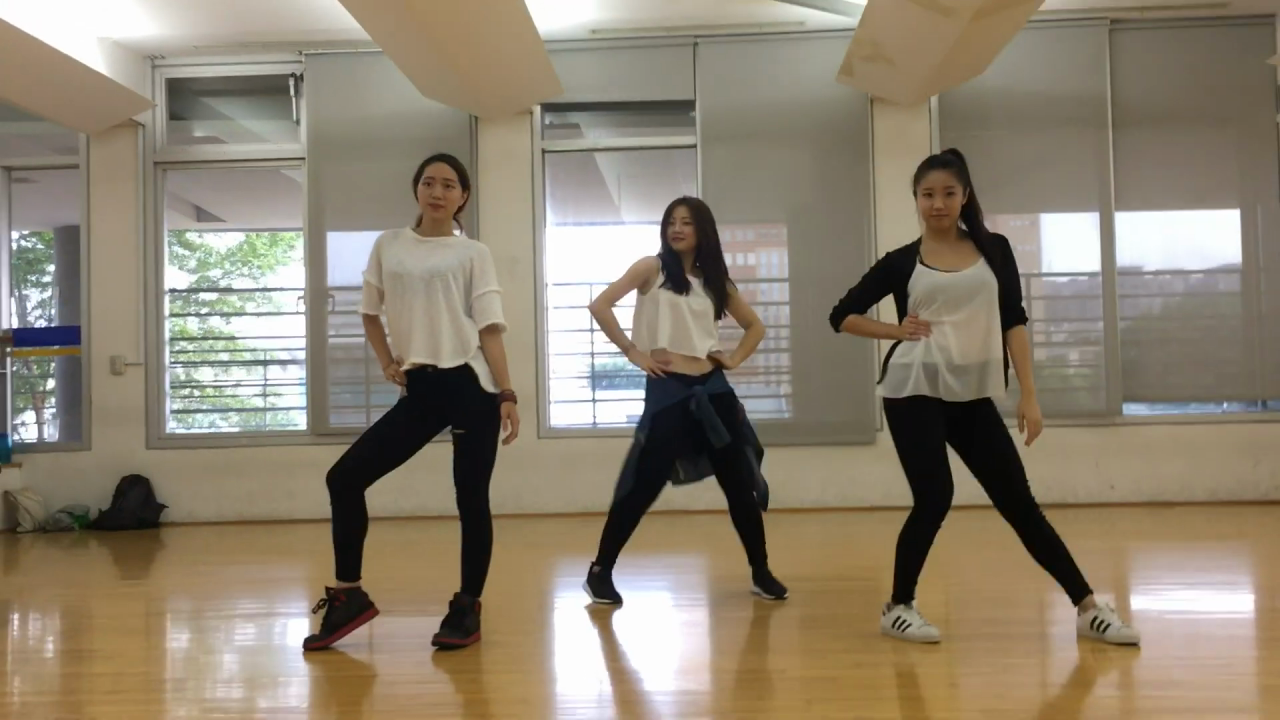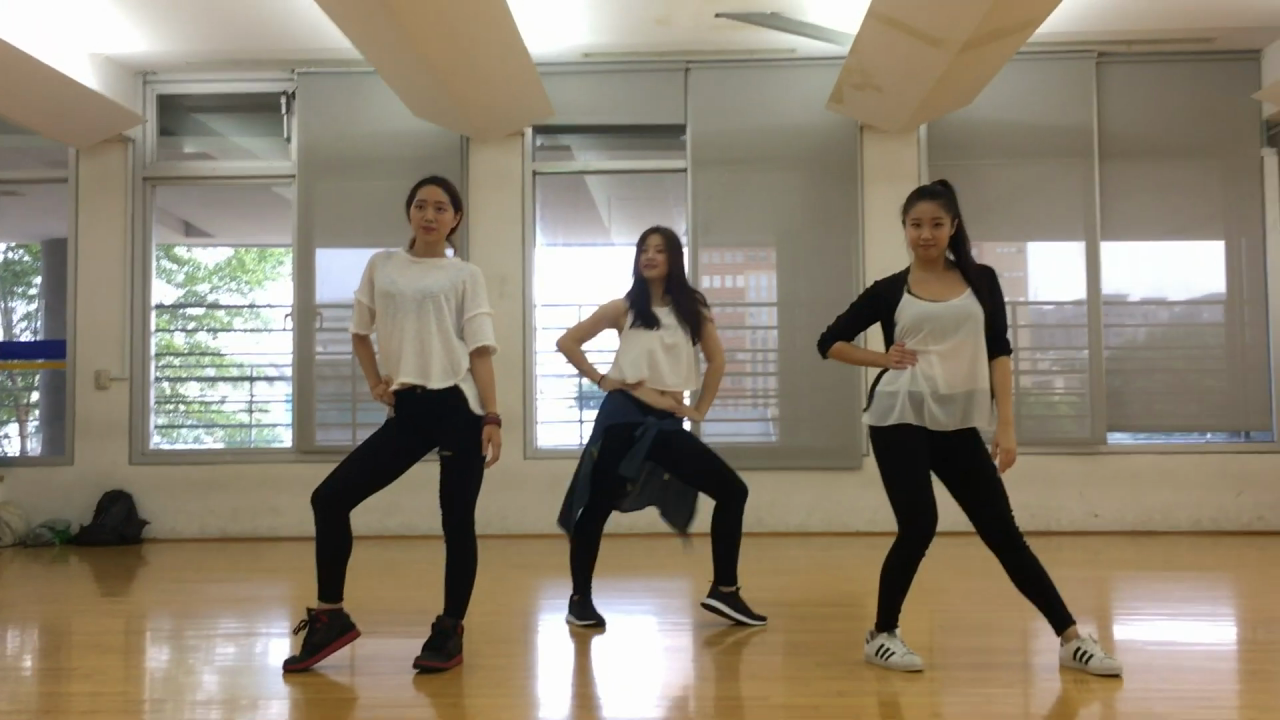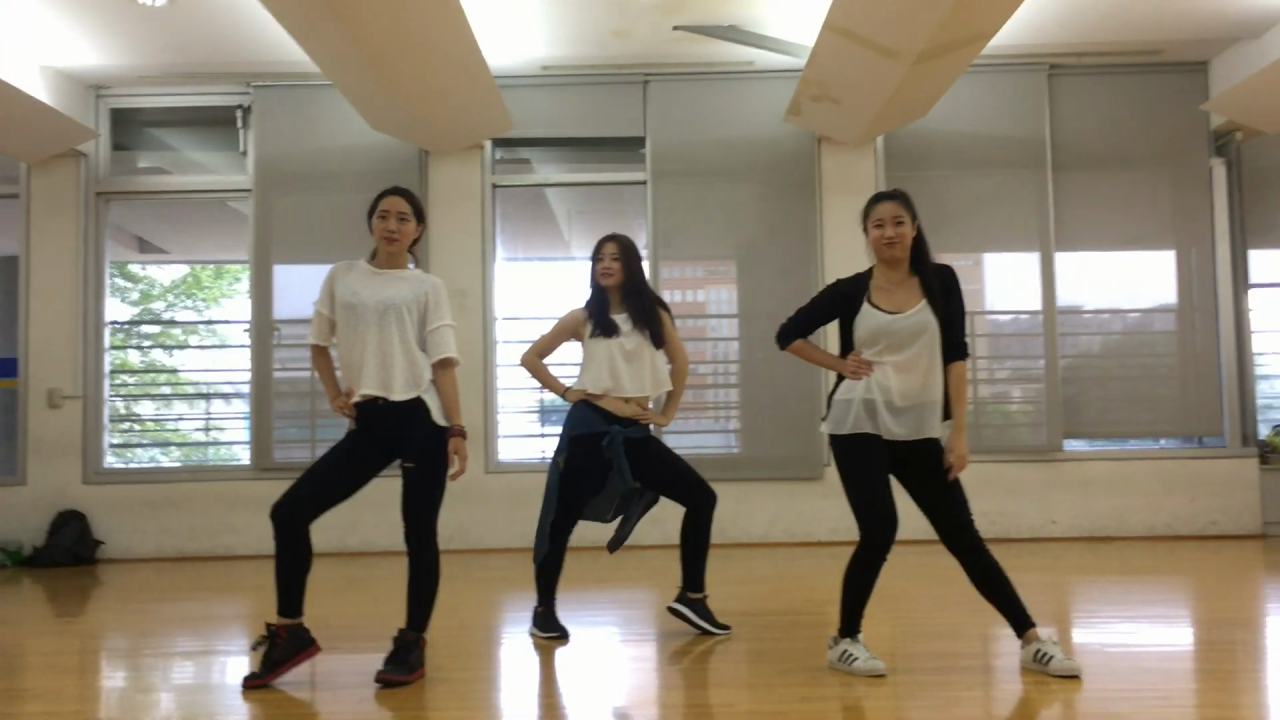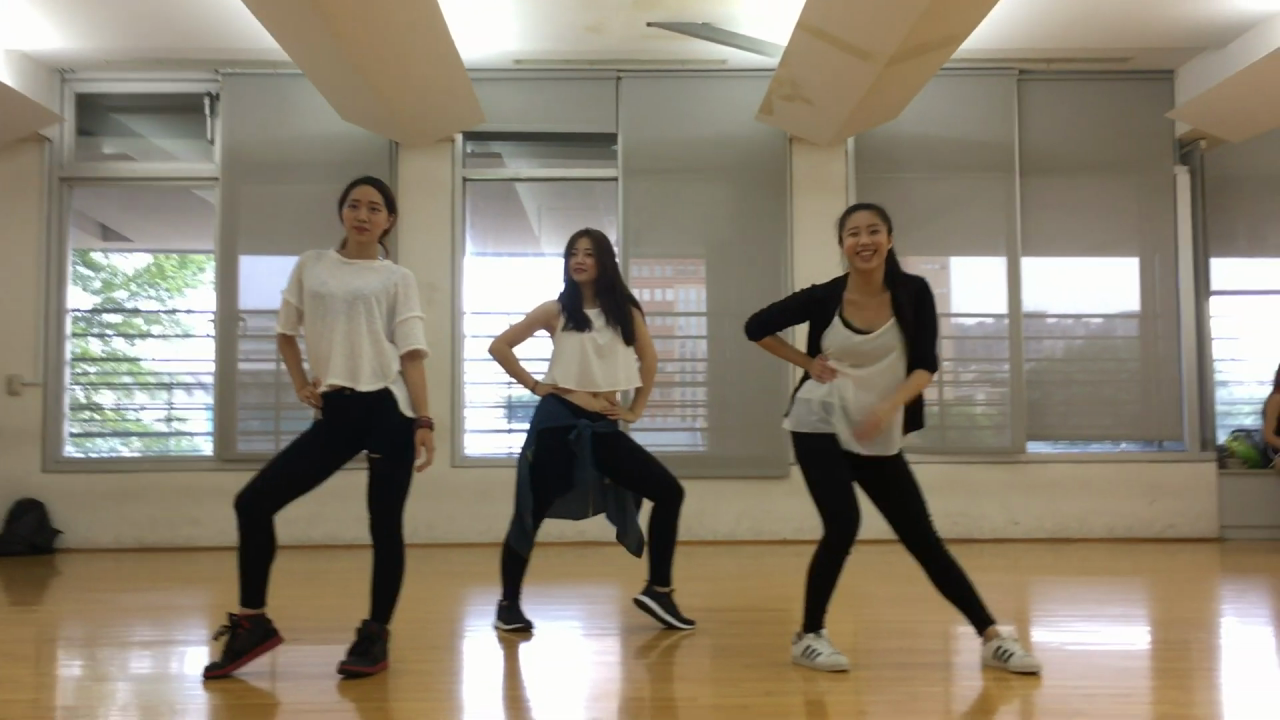
dt=0.3s
person 1, frame 1
left shoulder: (474, 254)
right shoulder: (389, 245)
left elbow: (490, 328)
right elbow: (371, 312)
left wrist: (507, 394)
right wrist: (386, 364)
left hip: (470, 386)
right hip: (418, 390)
left knee: (471, 497)
right knee: (345, 477)
left ankle: (467, 607)
right ankle: (349, 595)
person 1, frame 2
left shoulder: (465, 276)
right shoulder: (381, 266)
left elbow: (480, 350)
right elbow: (360, 332)
left wrist: (492, 418)
right wrist: (375, 383)
left hip: (458, 407)
right hip: (407, 411)
left knee: (457, 519)
right knee: (331, 497)
left ankle: (450, 629)
right ankle: (331, 615)
person 1, frame 3
left shoulder: (428, 287)
right shoulder: (342, 276)
left elbow: (443, 362)
right elbow: (319, 343)
left wrist: (456, 430)
right wrist: (334, 395)
left hip: (420, 420)
right hip: (367, 423)
left knee: (419, 532)
right knee: (290, 511)
left ankle: (412, 643)
right ankle: (290, 631)
person 1, frame 4
left shoulder: (397, 278)
right shoulder: (311, 266)
left elbow: (411, 354)
right elbow: (286, 332)
left wrist: (424, 421)
right wrist: (301, 386)
left hip: (388, 410)
right hip: (335, 413)
left knee: (384, 523)
right knee: (253, 502)
left ankle: (375, 634)
right ankle: (252, 622)
person 2, frame 1
left shoulder: (993, 249)
right shoulder: (901, 262)
left elbow: (1014, 321)
right elbow: (842, 315)
left wrist: (1028, 394)
right wrist: (897, 330)
left hip: (974, 395)
right hip: (915, 390)
left knee: (1019, 502)
right knee: (934, 498)
left ankle: (1089, 608)
right ankle: (898, 608)
person 2, frame 2
left shoulder: (981, 280)
right shoulder: (889, 290)
left elbow: (999, 351)
right elbow: (830, 341)
left wrist: (1006, 424)
right wrist: (883, 358)
left hip: (960, 424)
right hip: (900, 418)
left knee: (1003, 531)
right knee: (918, 526)
left ankle: (1072, 638)
right ankle: (881, 635)
person 2, frame 3
left shoulder: (940, 281)
right shoulder: (850, 291)
left elbow: (956, 355)
right elbow: (788, 335)
left wrist: (959, 431)
right wrist: (839, 364)
left hip: (918, 429)
right hip: (859, 425)
left knee: (963, 535)
right knee: (879, 531)
left ankle: (1032, 641)
right ankle: (845, 641)
person 2, frame 4
left shoulder: (913, 292)
right shoulder: (824, 297)
left elbow: (927, 366)
right elbow: (757, 327)
left wrist: (890, 407)
right wrist: (808, 363)
left hip: (878, 436)
right hip: (819, 425)
left knee: (922, 537)
right knee: (842, 526)
left ankle: (992, 638)
right ankle: (809, 636)
person 3, frame 1
left shoulder: (716, 281)
right shoulder: (652, 268)
left elbow: (755, 326)
right elbow: (600, 306)
left wrist: (733, 359)
right wrist: (634, 353)
left hip: (713, 390)
right hip: (668, 392)
left knee: (740, 483)
right knee: (644, 487)
left ankle: (761, 572)
right ankle: (601, 570)
person 3, frame 2
left shoulder: (692, 307)
right shoulder: (623, 308)
left elbow: (716, 360)
right elbow: (567, 342)
left wrist: (700, 409)
right wrist: (599, 379)
left hip: (669, 424)
right hip: (624, 418)
left knee: (732, 491)
right knee: (596, 508)
left ankle: (724, 591)
right ankle: (580, 598)
person 3, frame 3
left shoulder: (654, 313)
right shoulder: (582, 317)
left elbow: (679, 362)
right elbow: (531, 358)
left wrist: (667, 414)
right wrist: (564, 392)
left hip: (636, 431)
right hip: (590, 427)
left knee: (701, 497)
right knee: (564, 518)
left ankle: (692, 597)
right ankle: (544, 611)
person 3, frame 4
left shoulder: (625, 311)
right shoulder: (555, 311)
left elbow: (648, 359)
right elbow: (499, 346)
left wrist: (636, 409)
right wrist: (534, 386)
left hip: (604, 426)
right hip: (559, 421)
left knee: (668, 492)
right knee: (531, 512)
left ankle: (658, 591)
right ankle: (509, 604)
